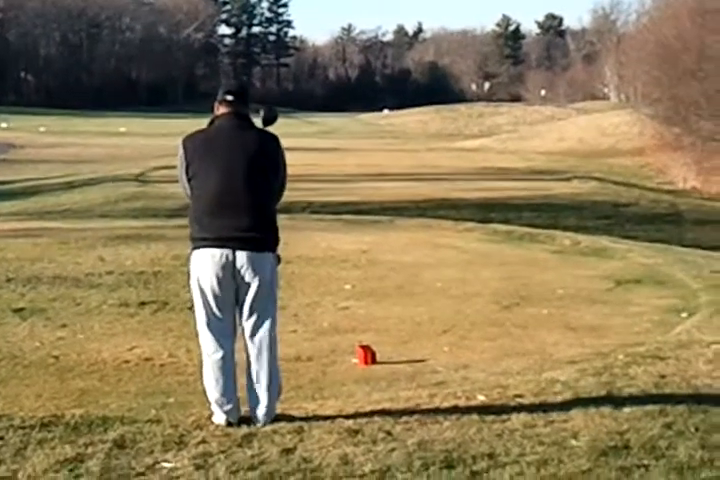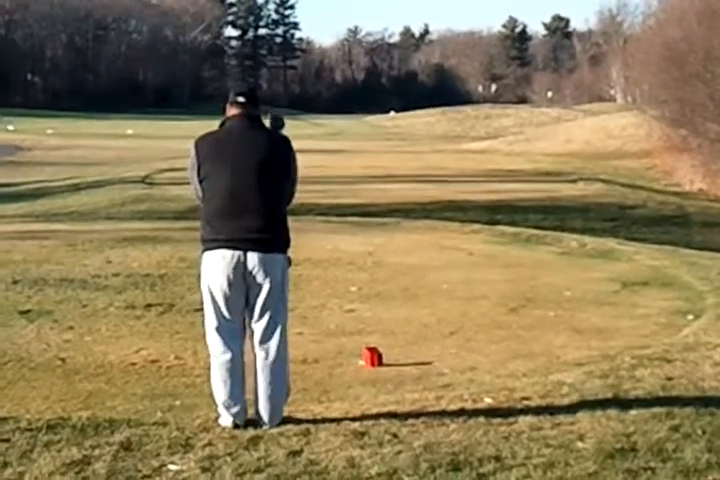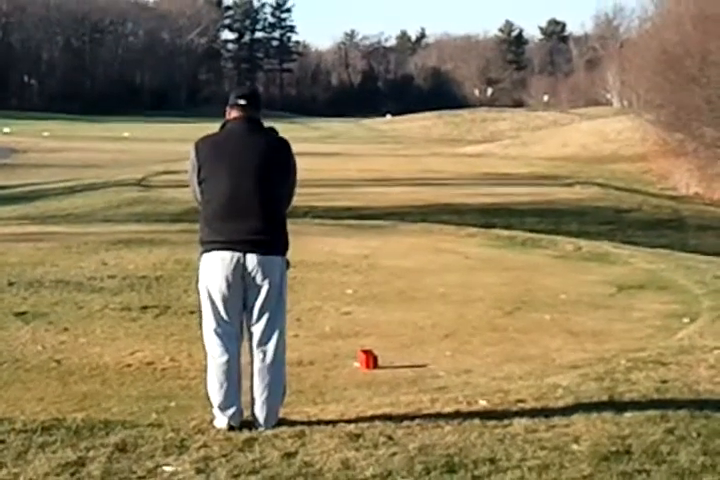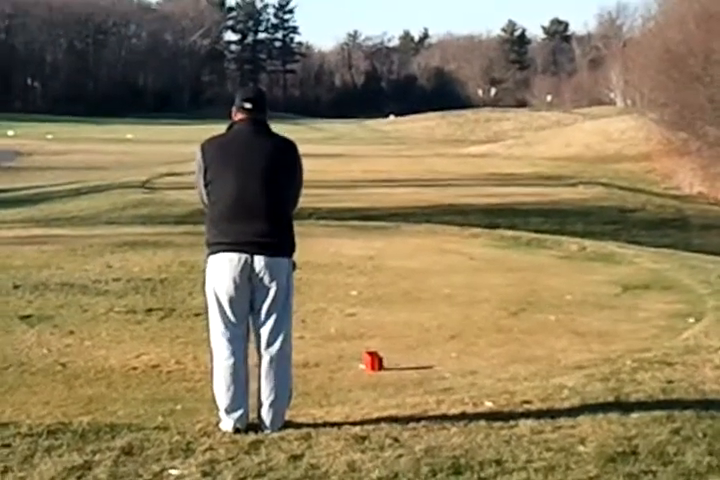
dt=0.3s
person 1, frame 1
left shoulder: (192, 144)
right shoulder: (268, 143)
left elbow: (190, 192)
right elbow: (276, 193)
left hip: (208, 249)
right hip: (257, 250)
left knee: (215, 336)
right knee: (261, 335)
left ankle: (225, 411)
right ankle: (262, 411)
person 1, frame 2
left shoulder: (203, 145)
right shoulder: (279, 145)
left elbow: (202, 195)
right elbow: (287, 195)
left hip: (220, 251)
right hip: (268, 251)
left knee: (224, 337)
right knee: (270, 338)
left ankle: (231, 414)
right ankle: (270, 414)
person 1, frame 3
left shoulder: (204, 148)
right shoulder: (279, 148)
left elbow: (200, 197)
right elbow: (285, 199)
left hip: (218, 252)
right hip: (267, 253)
left knee: (221, 339)
right knee: (267, 340)
left ankle: (226, 415)
right ankle: (266, 415)
person 1, frame 4
left shoulder: (210, 149)
right shoulder: (285, 149)
left elbow: (206, 199)
right elbow: (291, 201)
left hip: (225, 254)
right hip: (274, 255)
left knee: (227, 341)
right knee: (274, 341)
left ankle: (233, 418)
right ankle: (272, 418)
